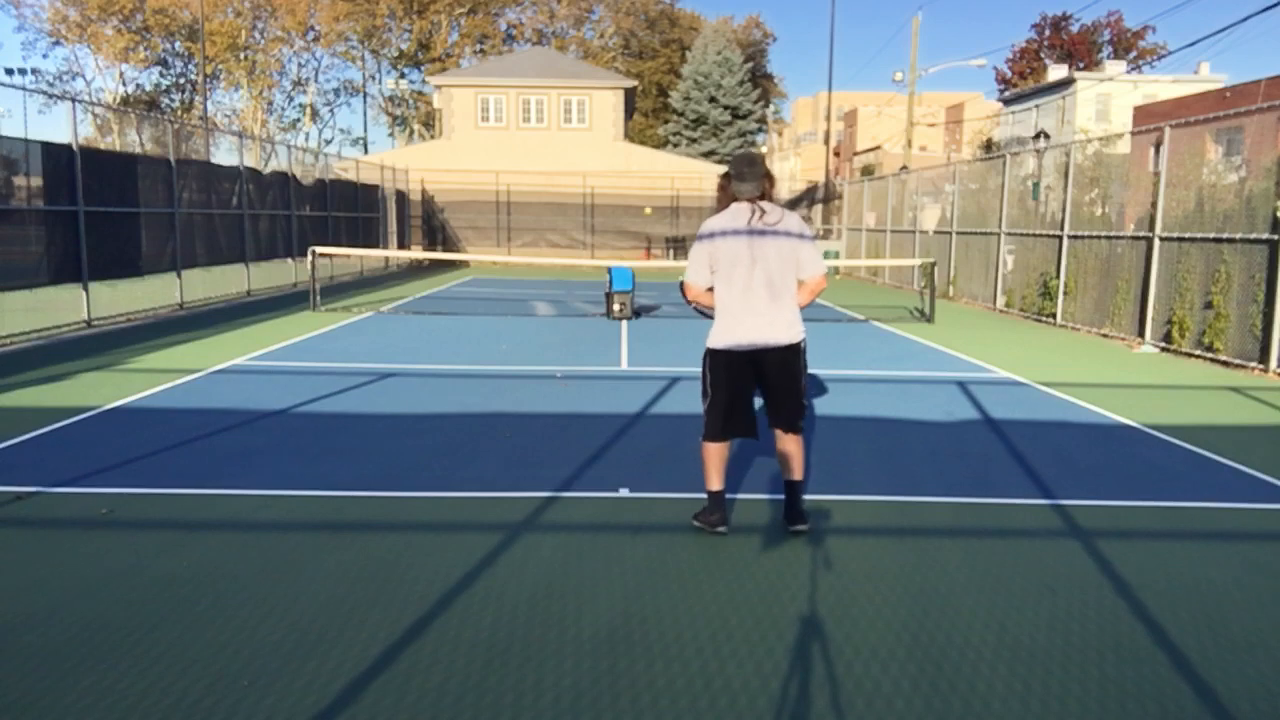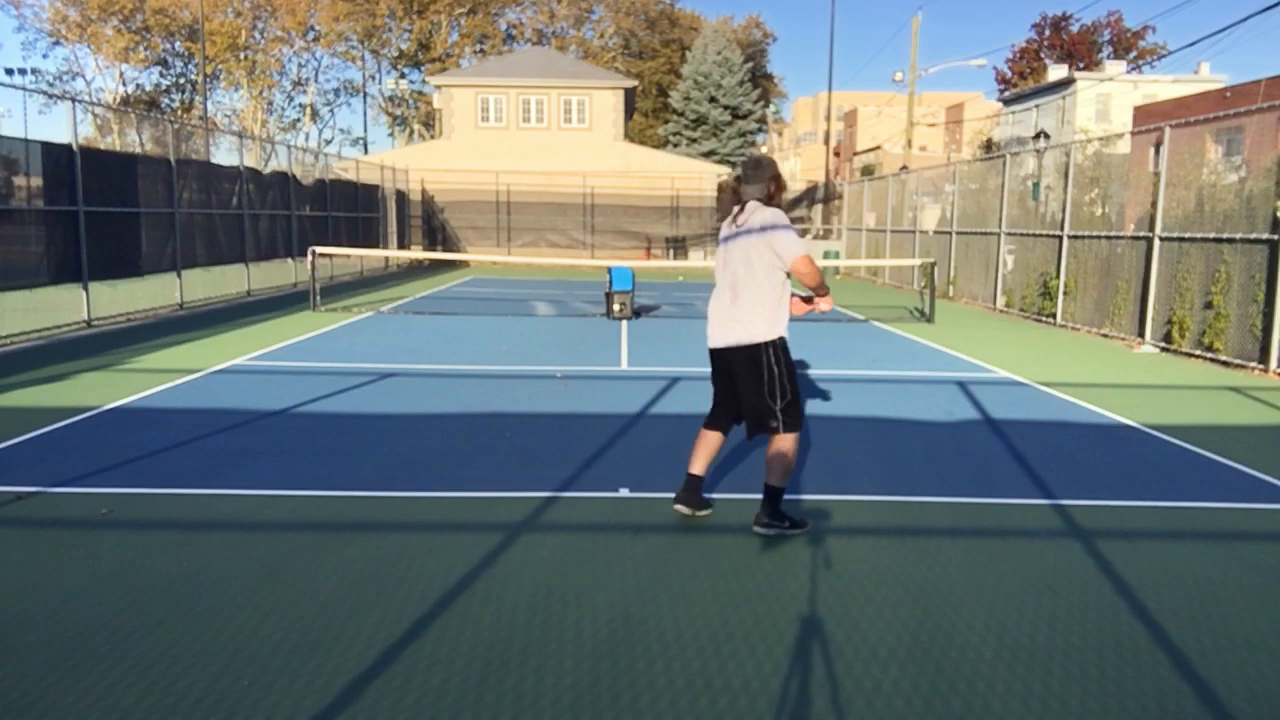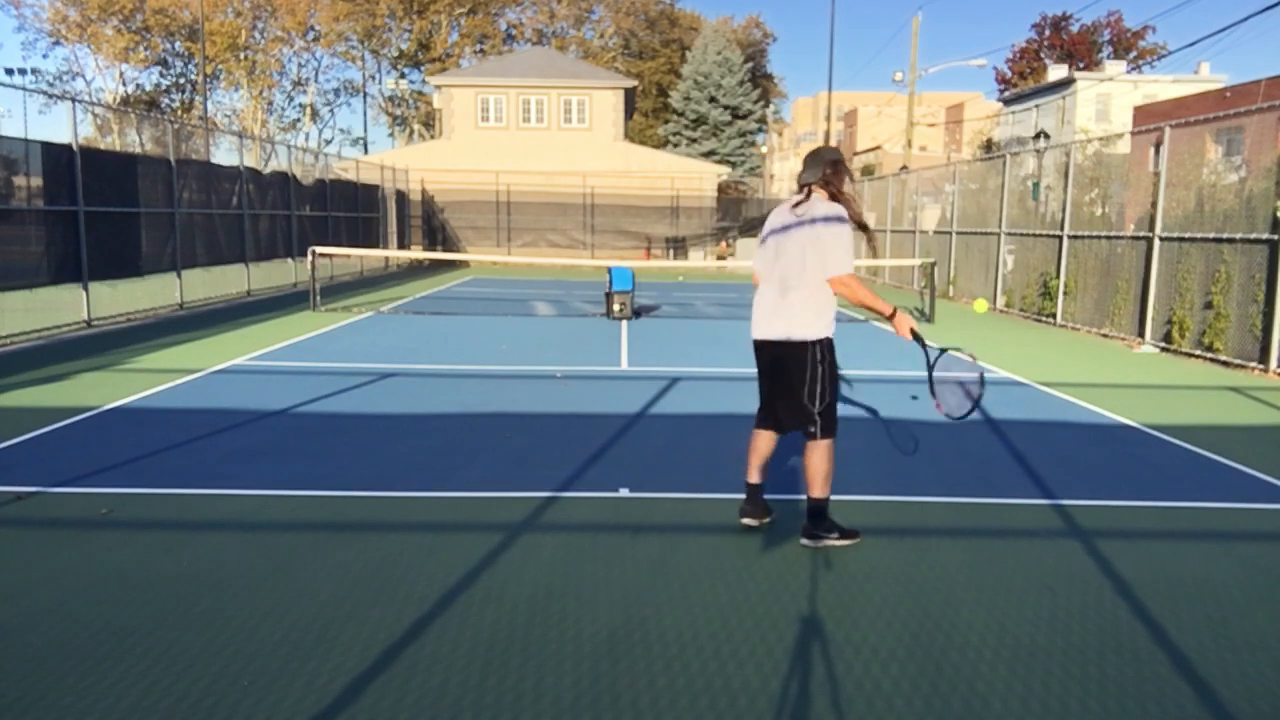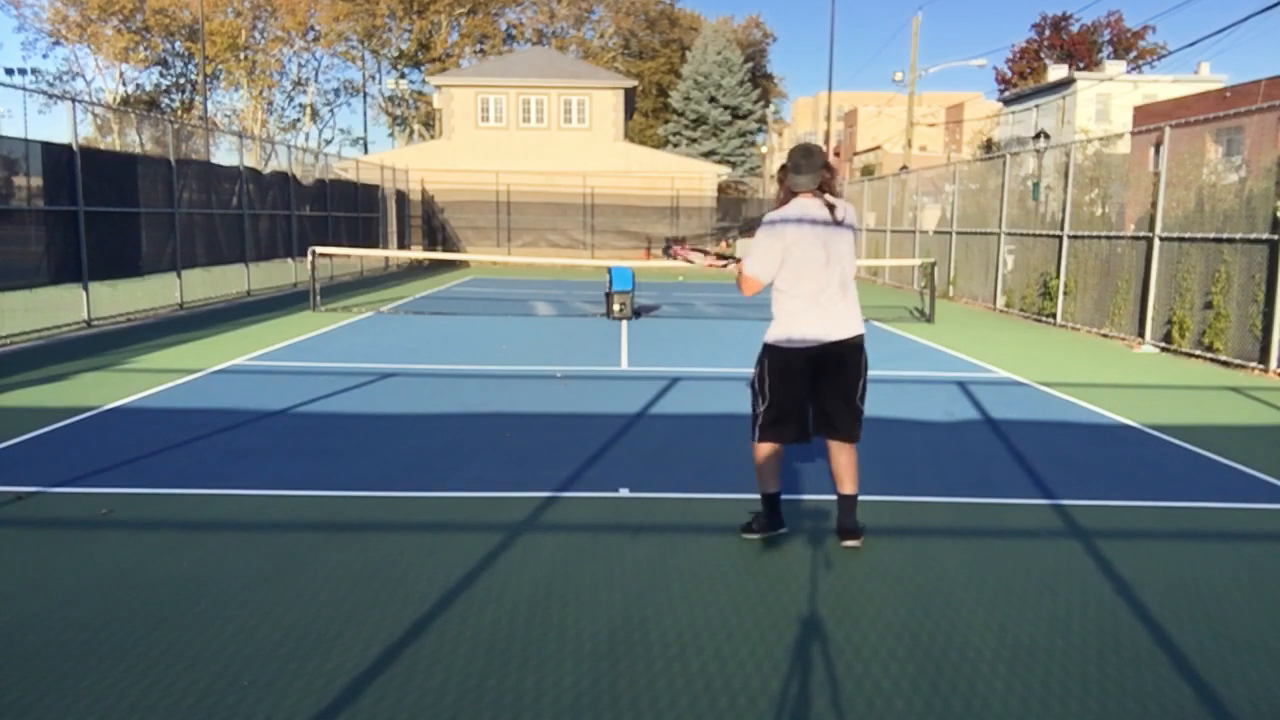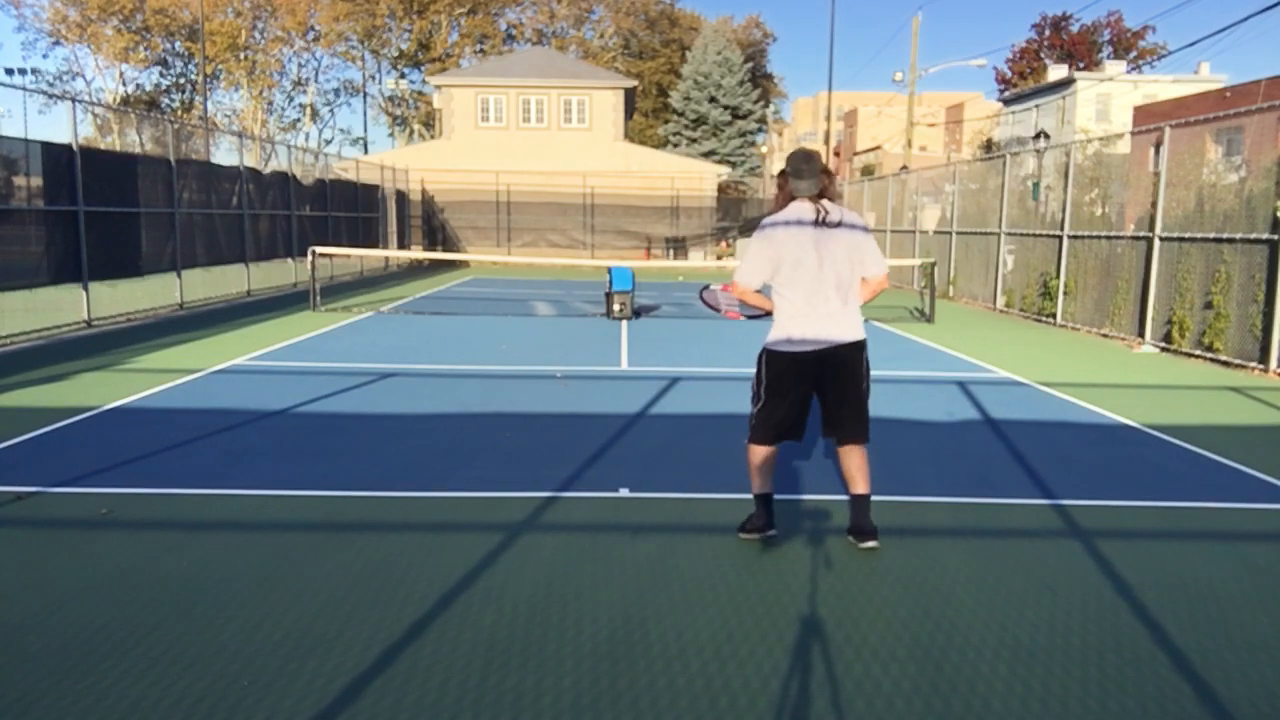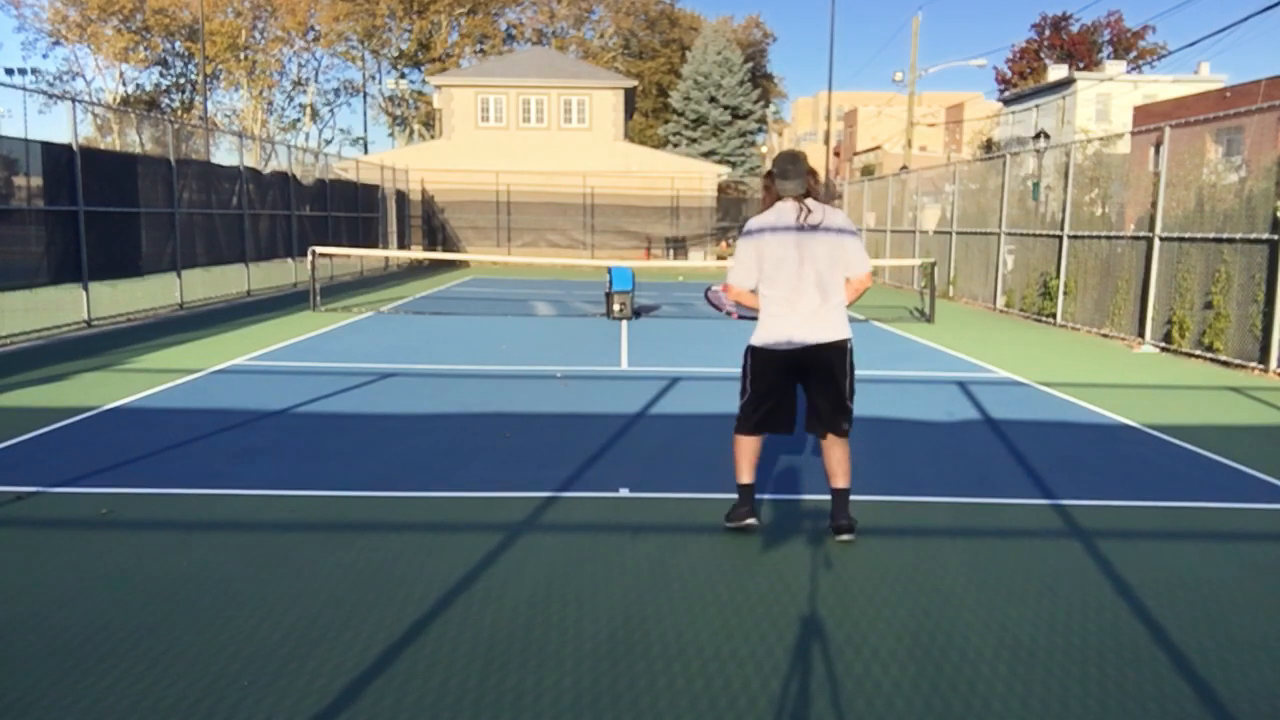
dt=0.7s
person 1, frame 1
left shoulder: (713, 227)
right shoulder: (793, 223)
left elbow: (694, 291)
right elbow: (817, 282)
left hip: (729, 344)
right hip: (784, 341)
left knee: (716, 428)
right knee: (789, 426)
left ankle: (716, 508)
right ankle: (795, 507)
person 1, frame 2
left shoulder: (732, 225)
right shoulder: (773, 220)
right elbow: (803, 266)
left wrist: (786, 301)
right wrist: (822, 291)
left hip: (724, 338)
right hip: (758, 341)
left knee: (720, 417)
right knee: (787, 425)
left ankle: (689, 492)
right ankle: (770, 512)
person 1, frame 3
left shoulder: (776, 215)
right shoulder: (830, 216)
right elbow: (841, 281)
right wrist: (892, 314)
left hip: (766, 333)
right hip: (804, 336)
left knee: (769, 418)
right knee: (819, 428)
left ankle: (753, 502)
right ankle: (816, 523)
person 1, frame 4
left shoulder: (777, 222)
right shoulder: (846, 216)
left elbow: (749, 285)
left wrist: (749, 266)
left hip: (789, 343)
right hip: (845, 338)
left knee: (768, 429)
right knee: (840, 431)
left ankle: (771, 514)
right ankle: (848, 522)
person 1, frame 5
left shoulder: (773, 227)
right shoulder: (852, 222)
left elbow: (741, 289)
right elbow: (878, 280)
left hip: (790, 347)
right hip: (847, 344)
left knee: (763, 432)
right knee: (851, 435)
left ankle: (763, 514)
right ankle: (863, 523)
person 1, frame 6
left shoulder: (758, 226)
right shoulder: (838, 221)
left elbow: (734, 290)
right elbow: (863, 278)
left hip: (773, 343)
right hip: (830, 340)
left knee: (750, 423)
right knee: (833, 428)
left ankle: (745, 502)
right ankle: (841, 516)
